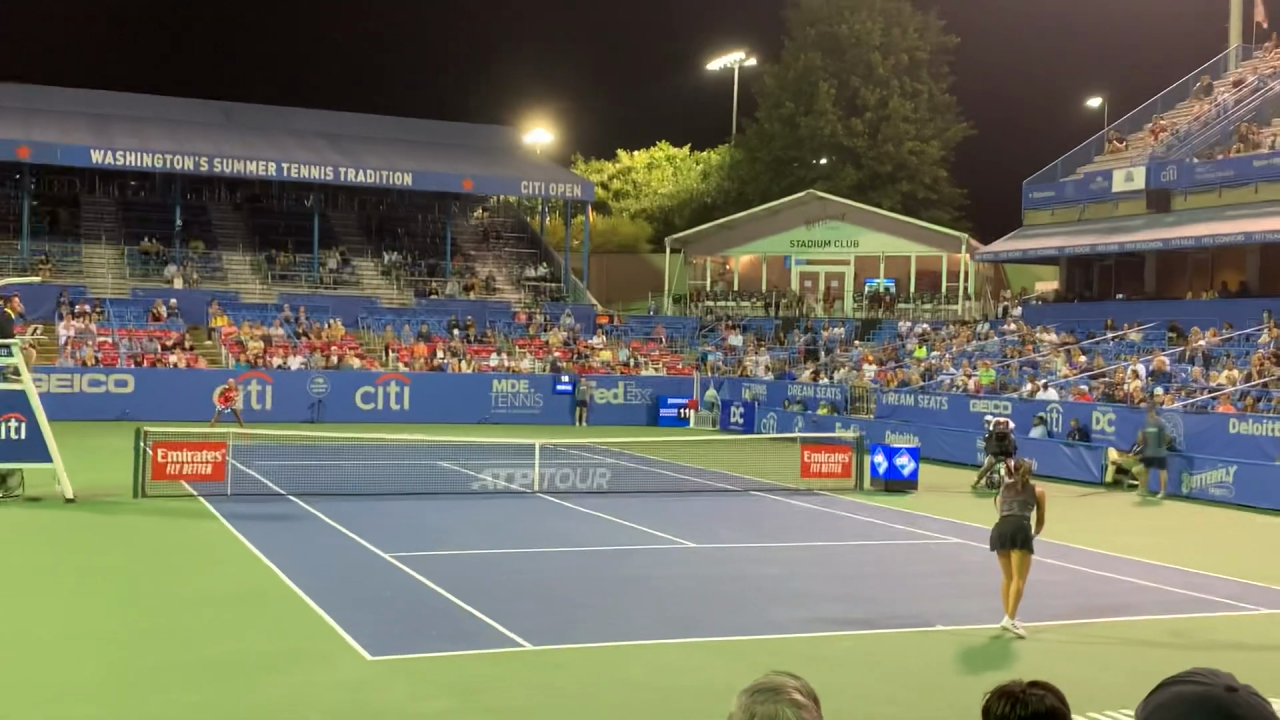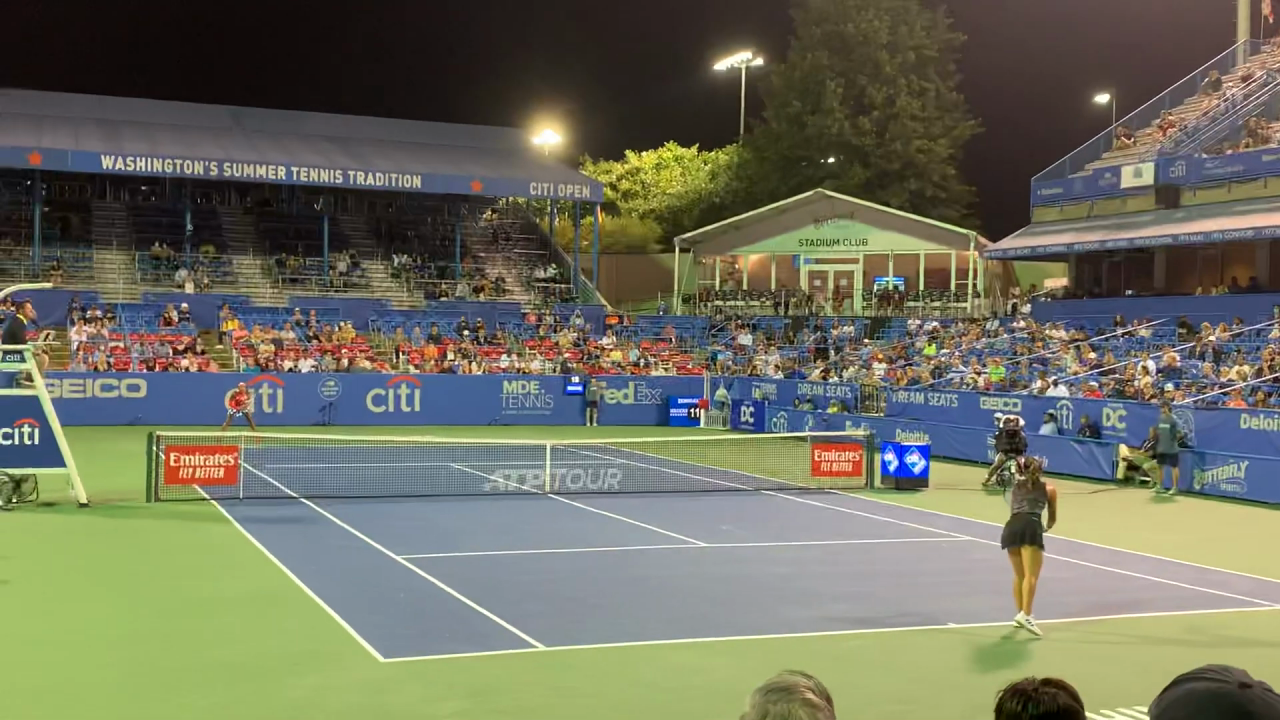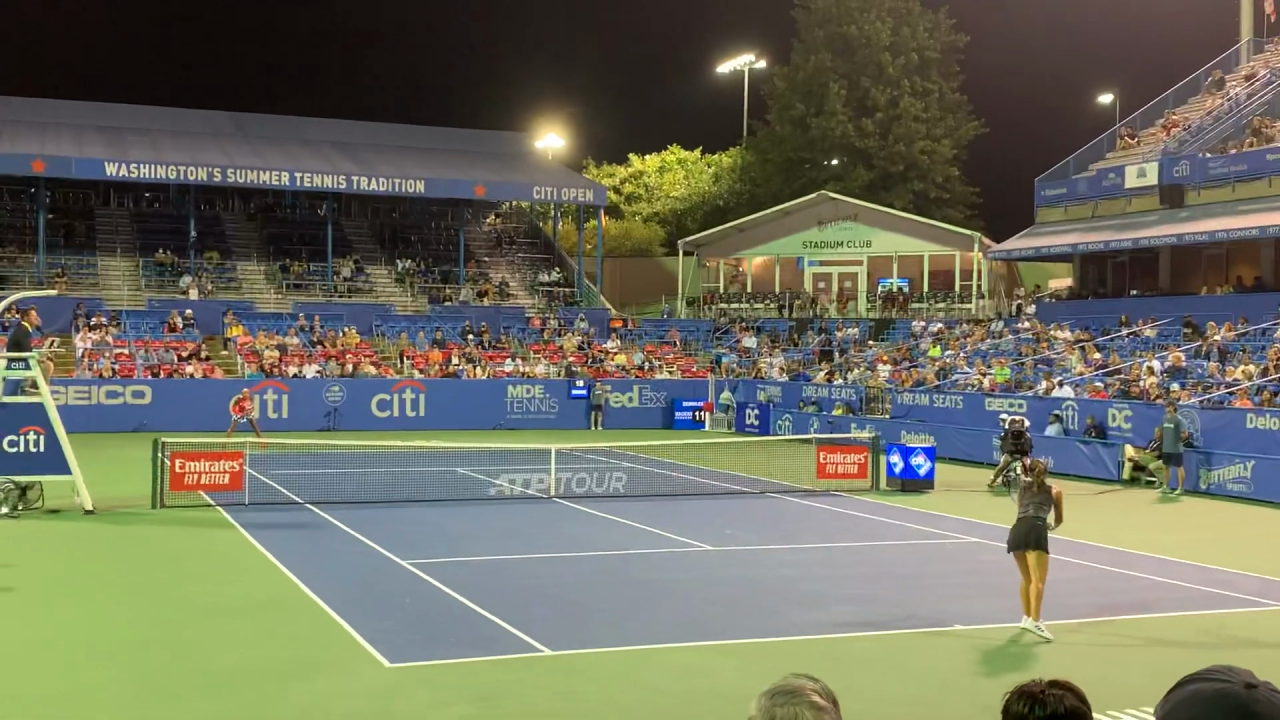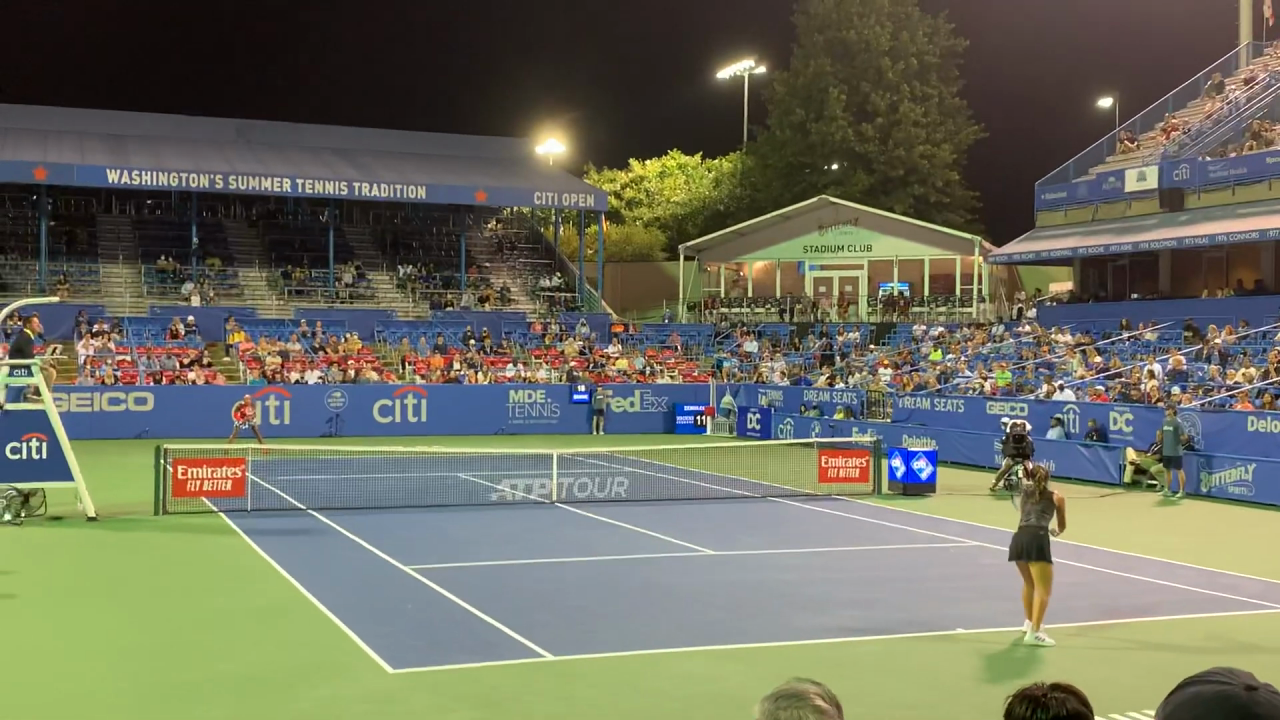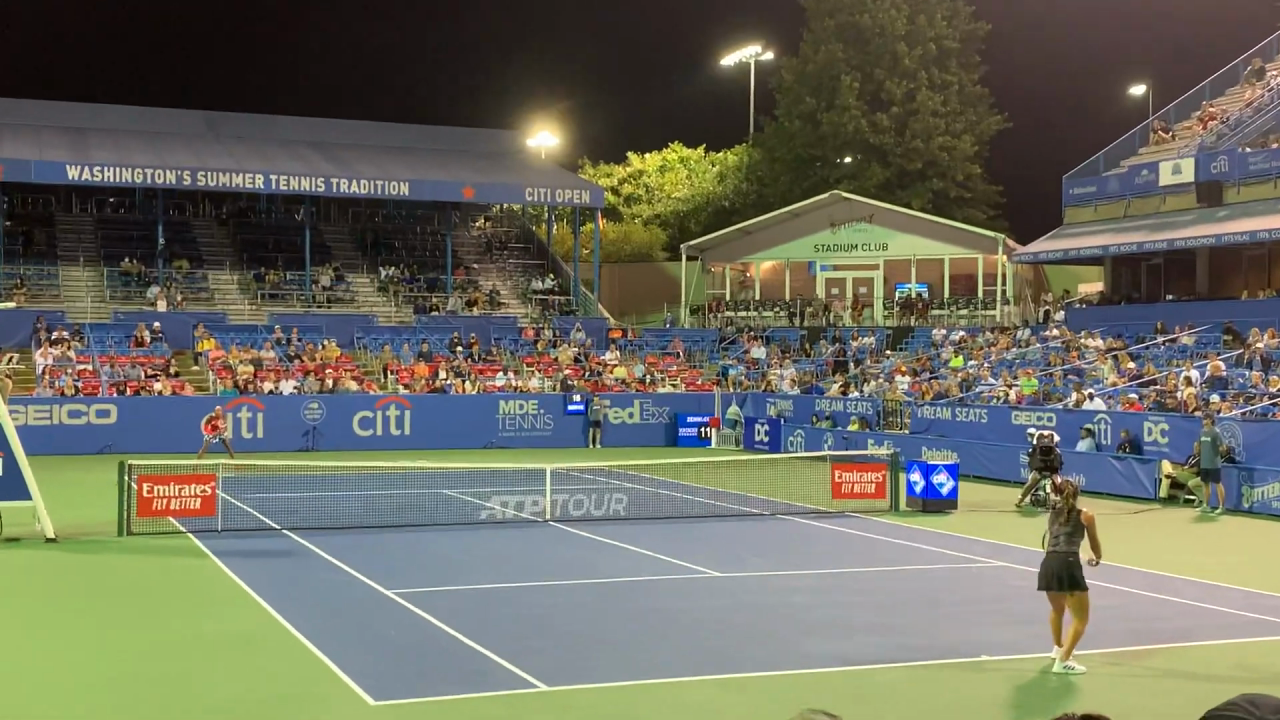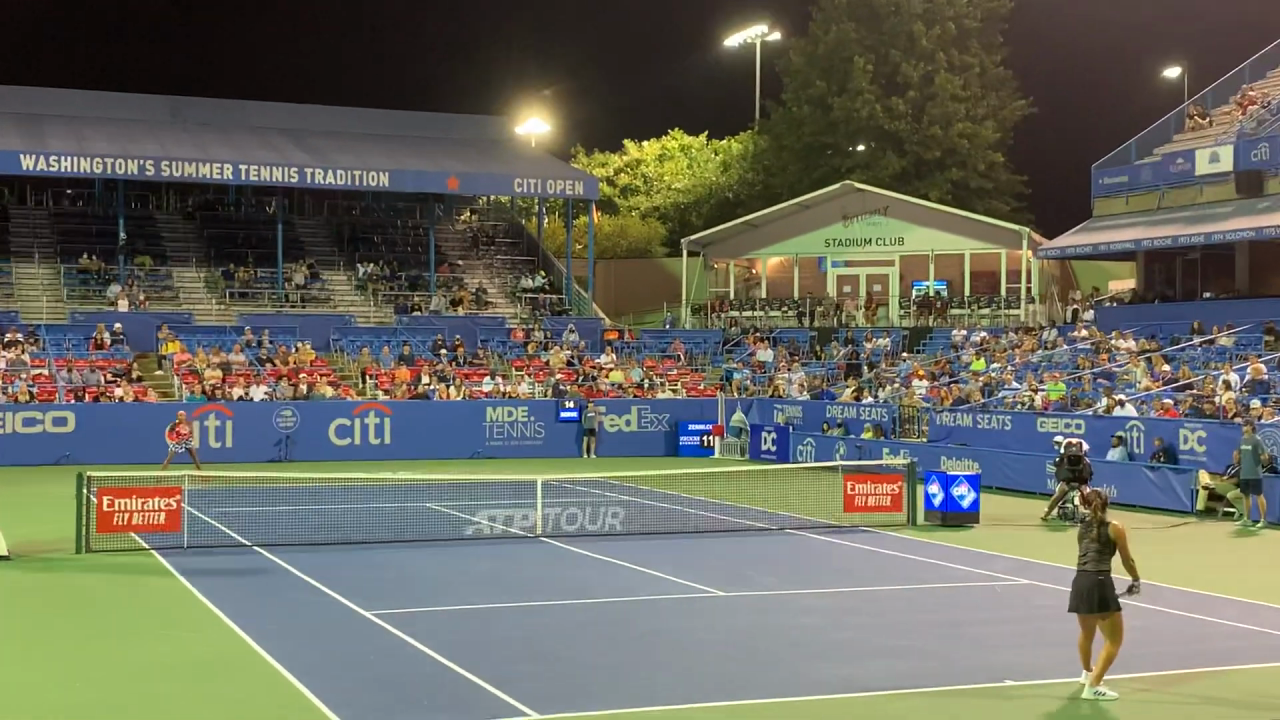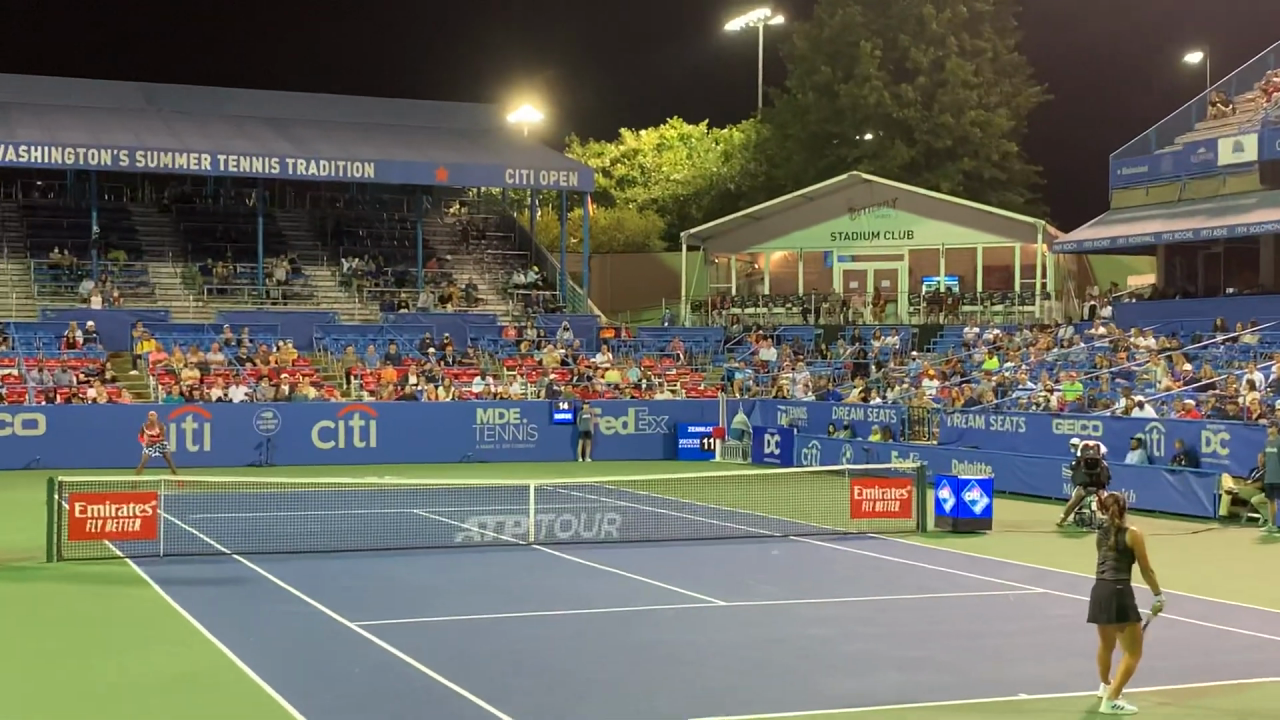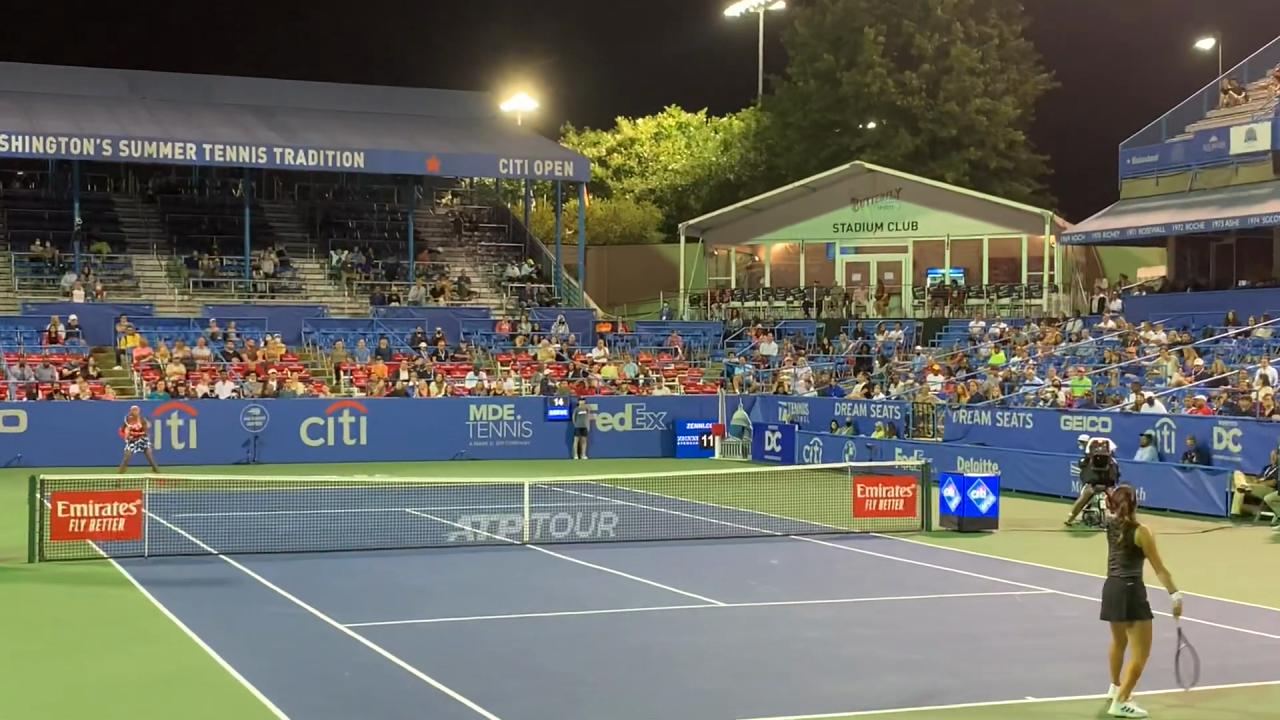
dt=0.2s
person 1, frame 1
left shoulder: (1005, 488)
right shoulder: (1037, 491)
right elbow: (1040, 521)
right wrist: (1034, 533)
left hip: (1000, 529)
right hip: (1020, 529)
left knee: (1008, 578)
right knee: (1019, 579)
left ankle: (1009, 617)
right ankle: (1010, 618)
person 1, frame 2
left shoulder: (1016, 486)
right shoulder: (1048, 489)
right elbow: (1052, 519)
right wrist: (1045, 527)
left hip: (1011, 527)
right hip: (1030, 527)
left knee: (1019, 576)
right knee: (1031, 576)
left ankle: (1021, 614)
right ankle: (1025, 615)
person 1, frame 3
left shoulder: (1023, 488)
right shoulder: (1054, 491)
right elbow: (1059, 519)
right wrist: (1052, 525)
left hip: (1017, 531)
right hip: (1035, 531)
left knee: (1026, 579)
right knee: (1038, 580)
left ankle: (1027, 617)
right ankle: (1034, 621)
person 1, frame 4
left shoulder: (1025, 494)
right shoulder: (1056, 497)
right elbow: (1061, 524)
right wrist: (1057, 531)
left hip: (1019, 539)
right hip: (1037, 540)
left knee: (1029, 584)
right knee: (1043, 590)
left ankle: (1029, 622)
right ankle: (1034, 632)
person 1, frame 5
left shoulder: (1053, 513)
right shoulder: (1085, 515)
right elbow: (1094, 544)
right wrist: (1097, 558)
left hip: (1048, 565)
right hip: (1068, 565)
left knee: (1057, 610)
right knee: (1081, 619)
left ankle: (1058, 648)
right ankle: (1063, 661)
person 1, frame 6
left shoulder: (1083, 528)
right shoulder: (1114, 528)
right elbow: (1127, 561)
right wrist: (1136, 581)
left hip: (1079, 584)
right hip: (1099, 585)
left knee: (1087, 633)
right knee: (1114, 641)
left ankle: (1087, 673)
right ankle: (1093, 686)
person 1, frame 7
left shoulder: (1102, 534)
right shoulder: (1132, 534)
right elbow: (1146, 571)
right wrist: (1158, 596)
left hip: (1099, 593)
right hip: (1119, 595)
left knee: (1106, 645)
right knee: (1133, 653)
left ankle: (1105, 685)
right ankle: (1111, 700)
person 1, frame 8
left shoulder: (1112, 525)
right shoulder: (1140, 532)
right elbow: (1159, 568)
right wrist: (1175, 596)
left hip: (1110, 589)
right hip: (1131, 592)
left knee: (1119, 642)
right knee: (1140, 652)
left ankle: (1115, 687)
